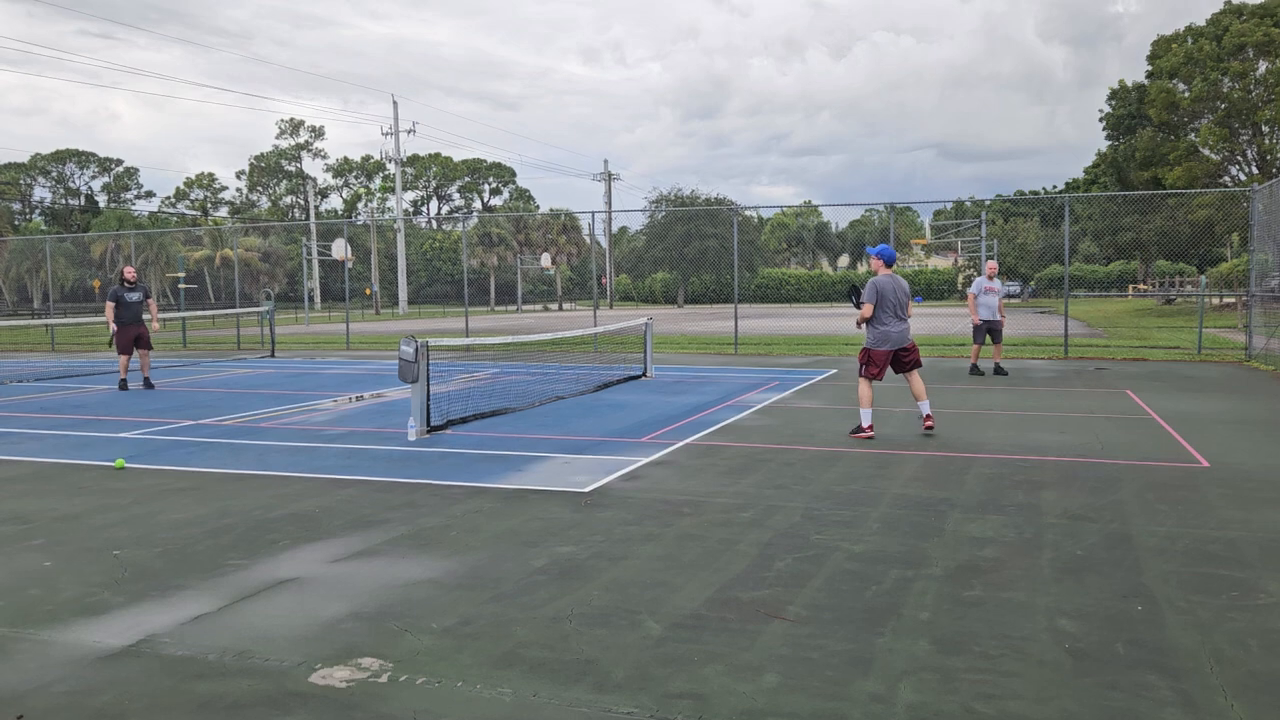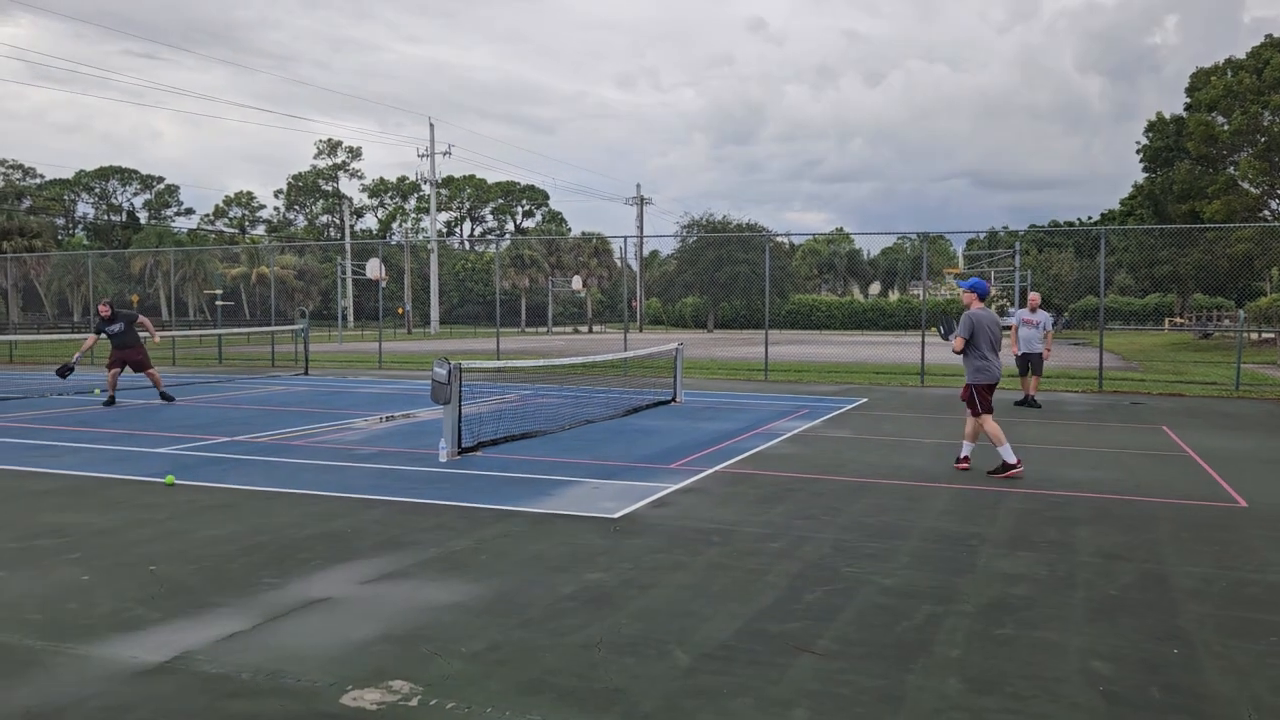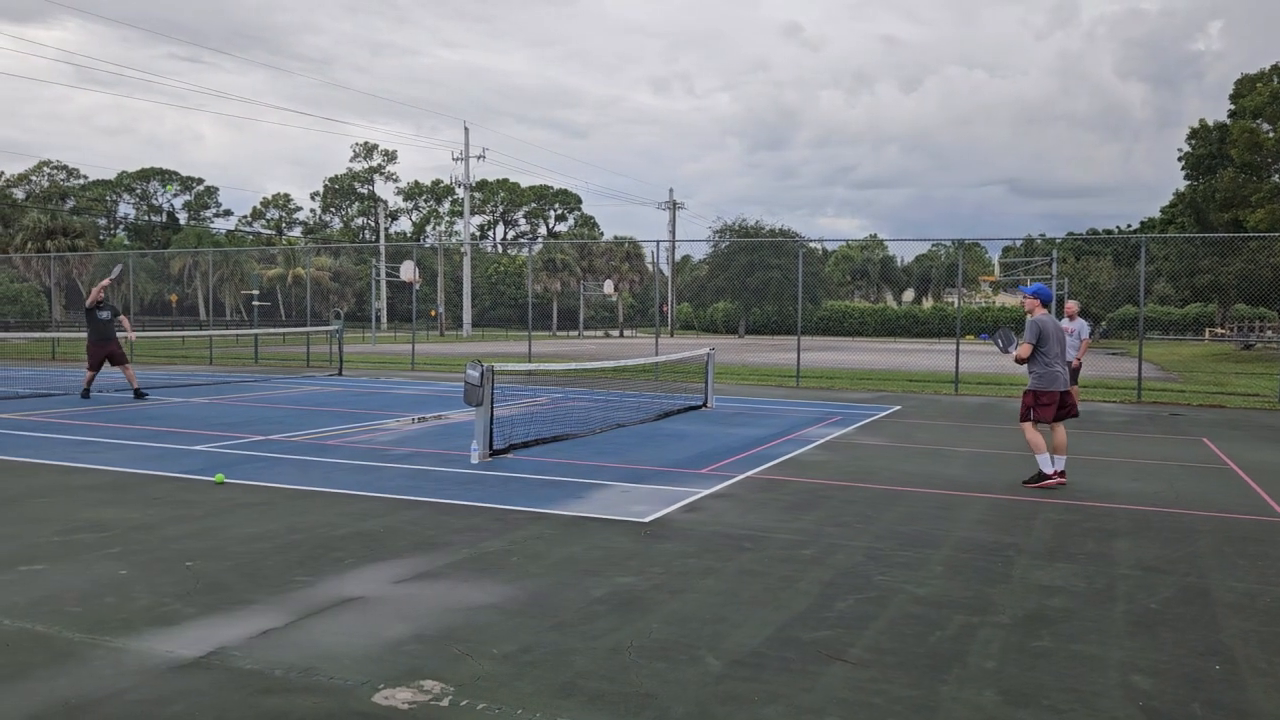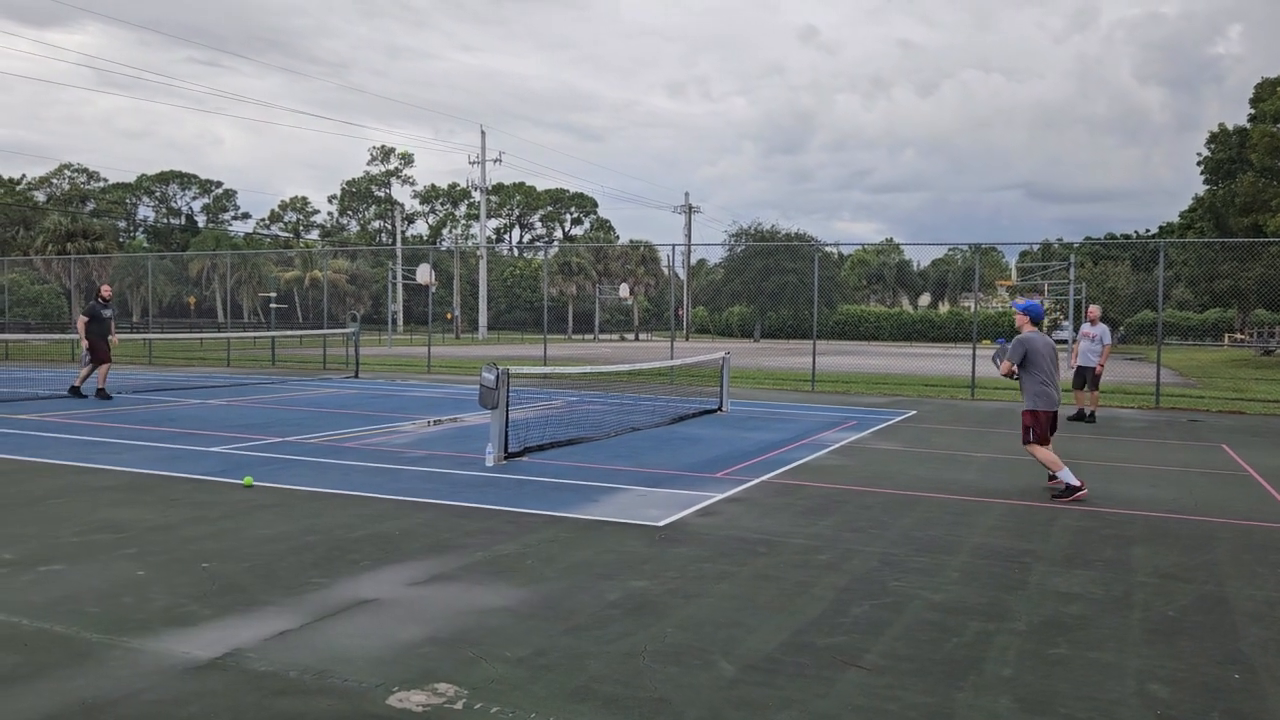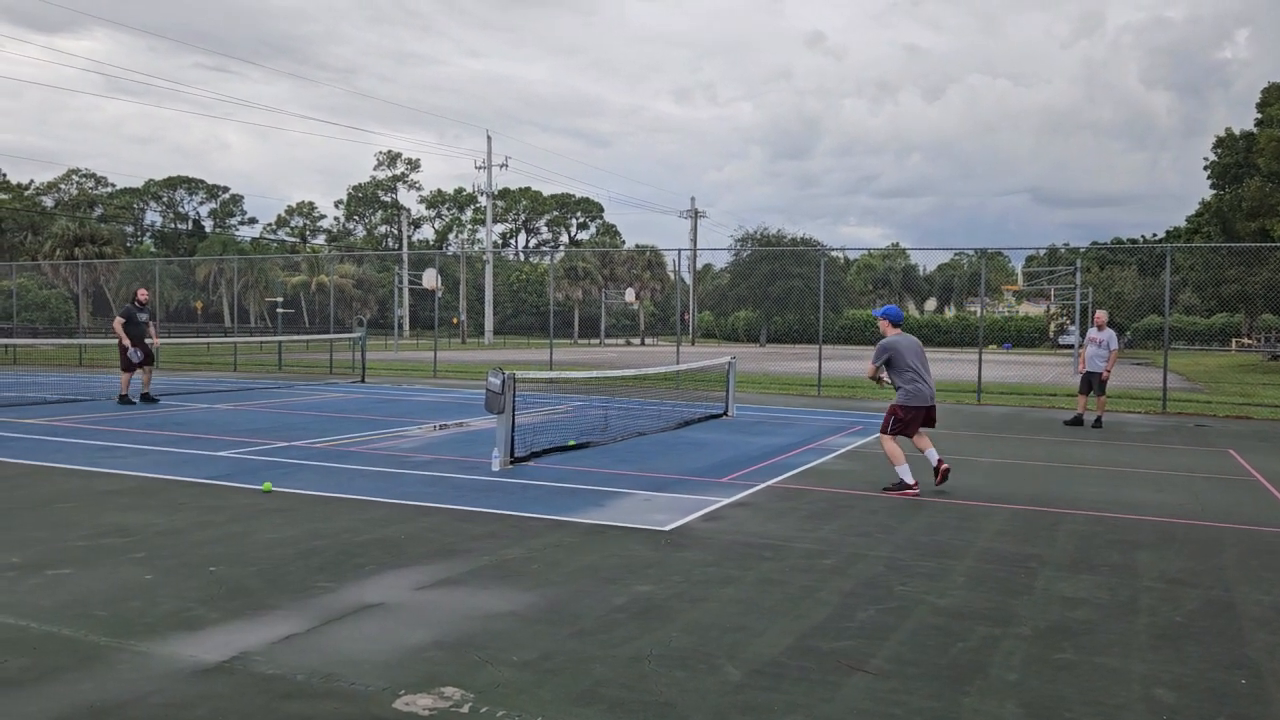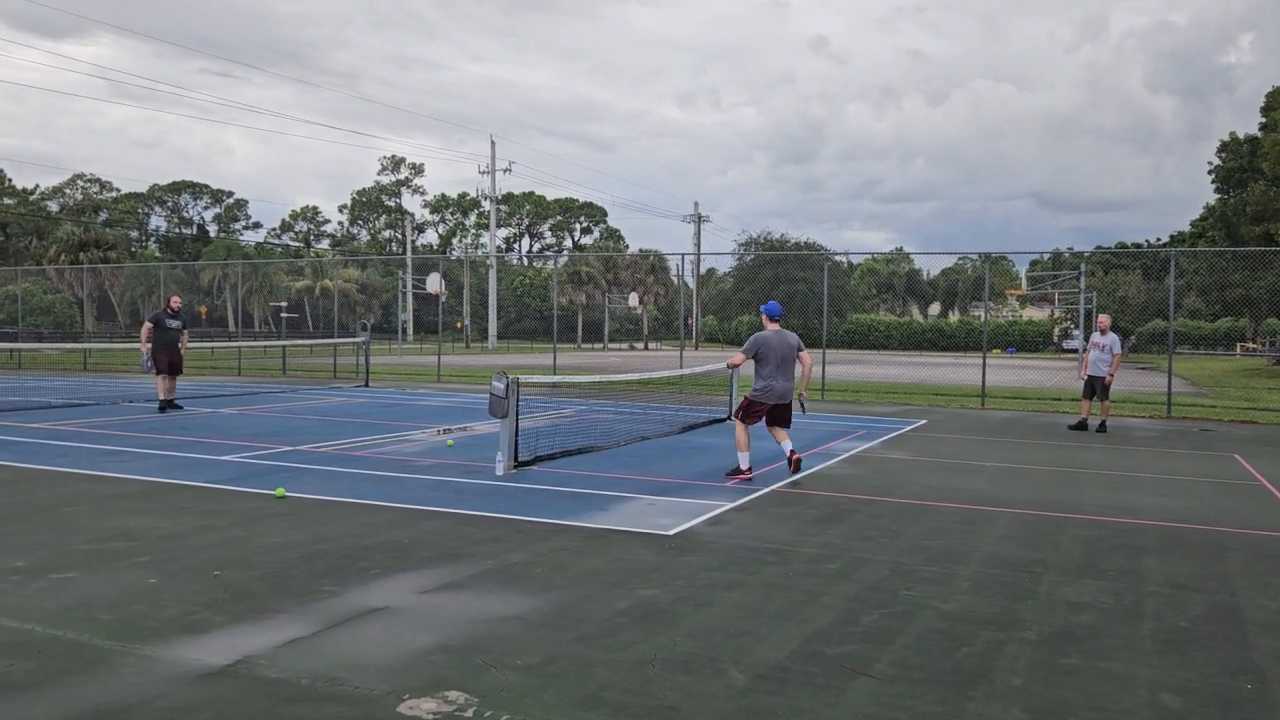
dt=0.7s
person 1, frame 1
left shoulder: (875, 283)
right shoulder: (902, 283)
left elbow: (866, 313)
left wrist: (859, 320)
left hip: (879, 342)
right hip: (902, 339)
left knee: (865, 380)
right knee: (913, 375)
left ankle: (866, 426)
right ankle: (927, 416)
person 1, frame 2
left shoulder: (969, 316)
right shoulder: (994, 317)
left elbow: (957, 347)
left wrist: (954, 345)
left hip: (978, 375)
right hip: (992, 372)
left knee: (984, 419)
right knee: (974, 413)
left ankle: (1011, 461)
right ankle: (964, 456)
person 1, frame 3
left shoulder: (1034, 322)
right shoulder: (1055, 323)
left elbow: (1024, 353)
left wrist: (1016, 357)
right wrist: (1023, 357)
left hip: (1042, 383)
right hip: (1061, 381)
left knee: (1028, 425)
right knee: (1057, 425)
left ankle: (1046, 472)
right ankle: (1059, 471)
person 1, frame 4
left shoulder: (1022, 340)
right shoulder: (1048, 341)
left elbow: (1004, 370)
left wrist: (1012, 371)
left hip: (1037, 401)
right hip: (1052, 398)
left knee: (1034, 446)
right knee: (1042, 440)
left ankle: (1075, 485)
right ankle: (1057, 474)
person 1, frame 5
left shoulder: (886, 344)
right shoulder: (914, 340)
left elbow: (871, 373)
left wrist: (879, 378)
left hip: (910, 399)
right hip: (927, 397)
left knee: (886, 438)
right knee: (915, 433)
left ankle: (909, 483)
right ankle: (937, 463)
person 1, frame 6
left shoulder: (758, 338)
right shoulder: (793, 338)
left elbow: (736, 361)
right elbow: (807, 363)
left wrist: (729, 363)
right wrist: (802, 389)
left hip: (762, 393)
right hip: (784, 394)
left knee: (741, 423)
right knee: (775, 427)
left ankle: (744, 468)
right ankle: (791, 453)
